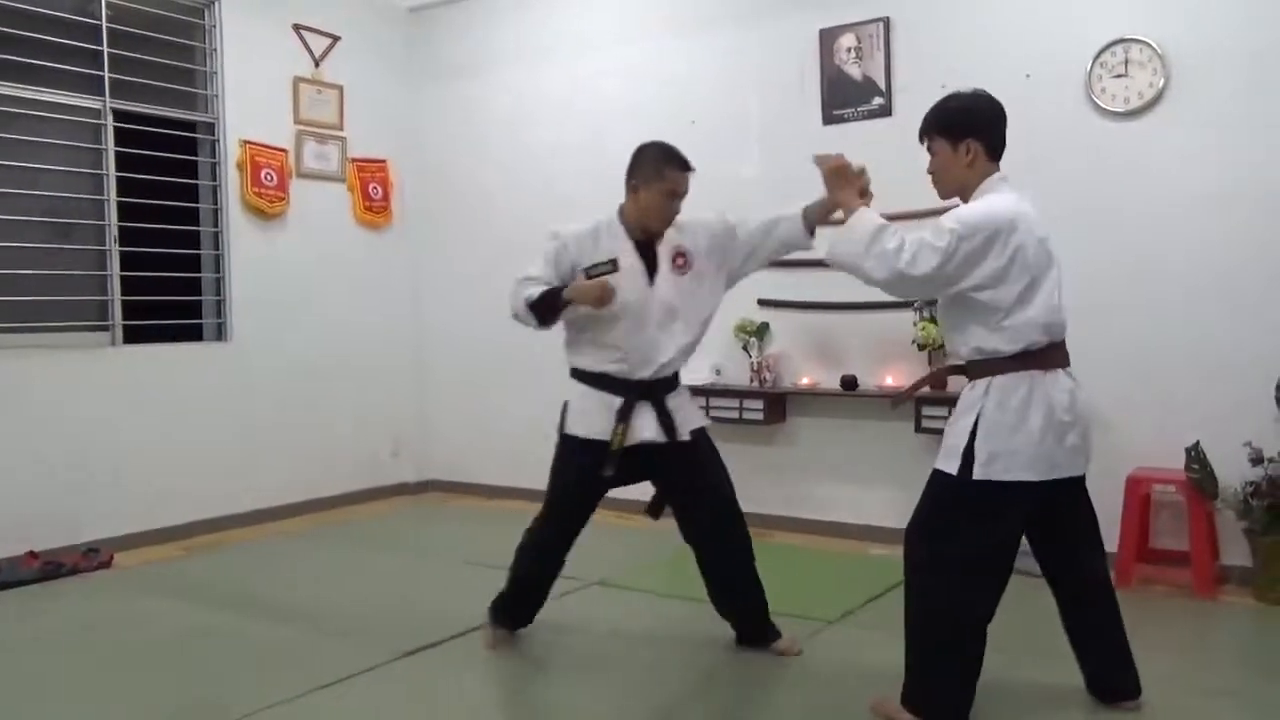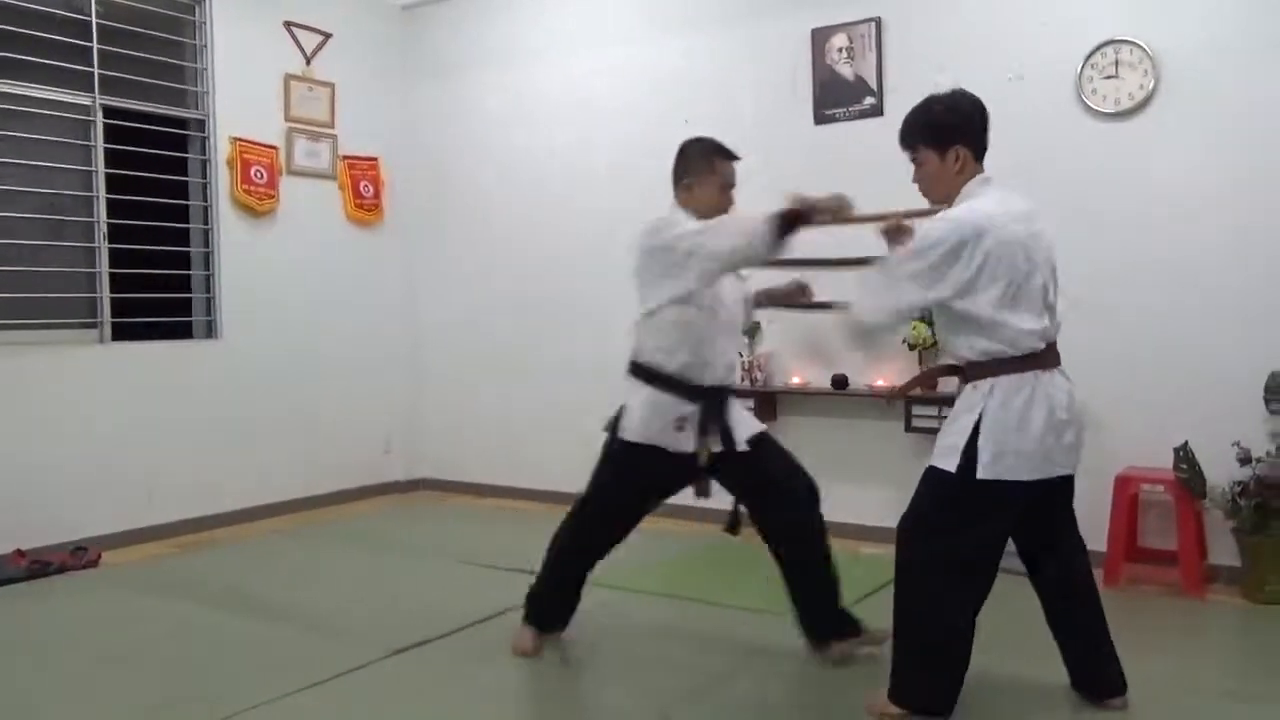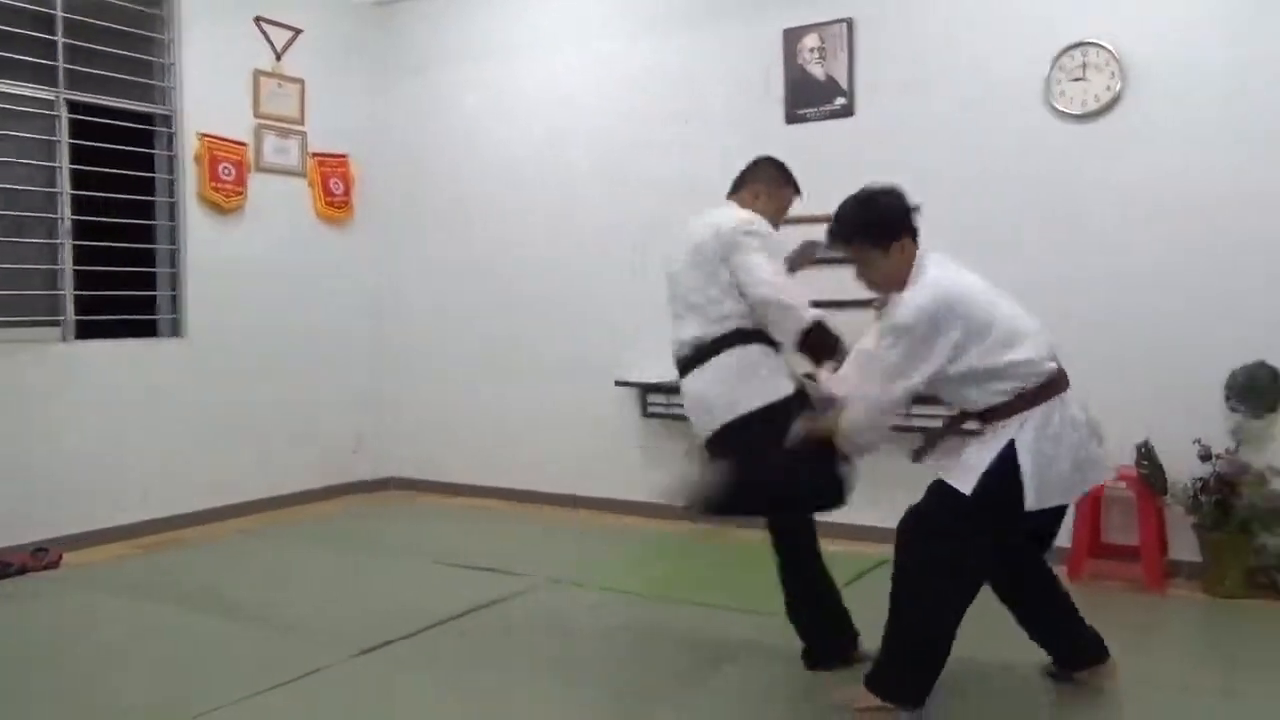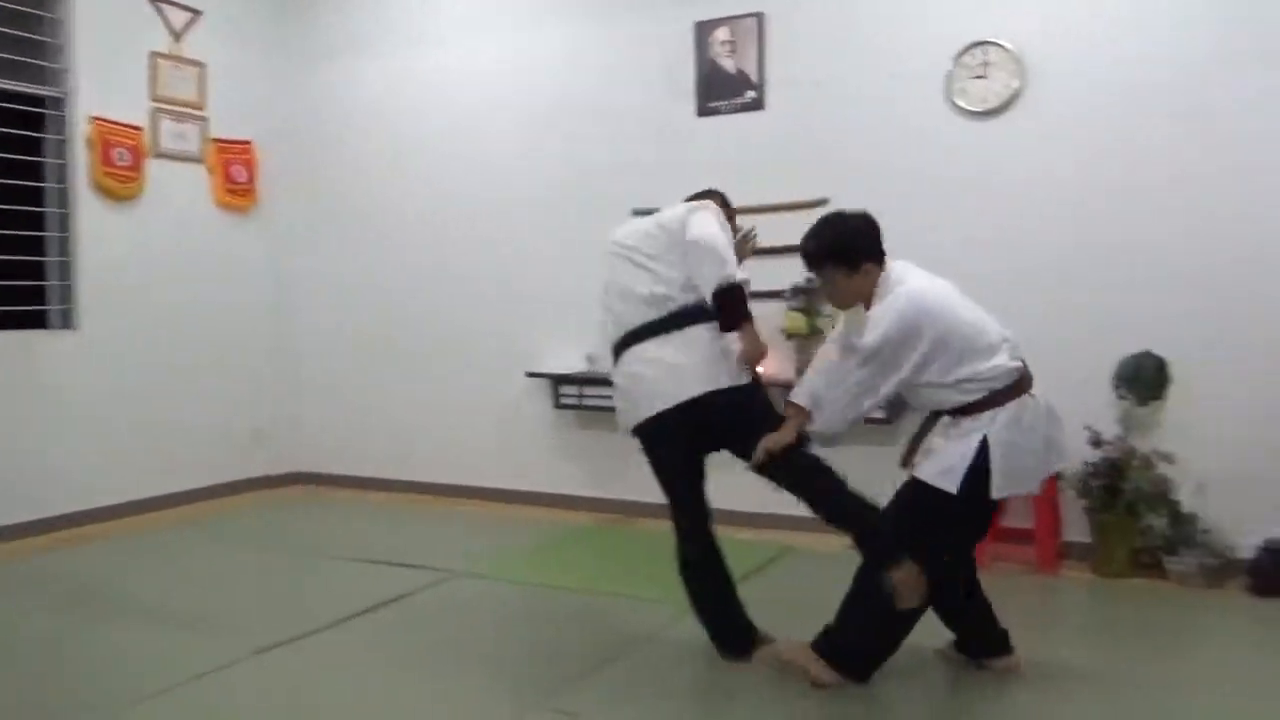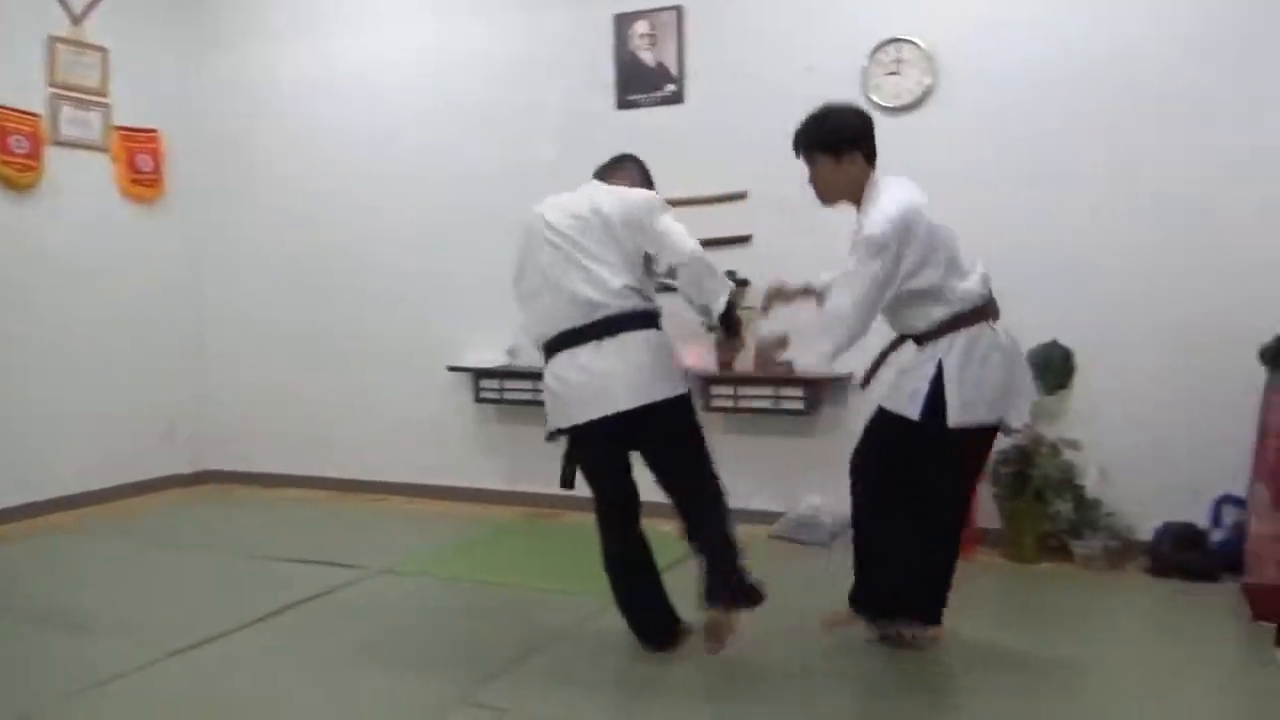
dt=0.2s
person 1, frame 1
left shoulder: (989, 221)
right shoulder: (1018, 212)
left elbow: (900, 271)
right elbow: (942, 265)
left wrist: (854, 209)
right wrist: (868, 217)
left hip: (1008, 410)
right hip: (1050, 400)
left knee: (943, 551)
right knee: (1072, 550)
person 1, frame 2
left shoulder: (956, 227)
right shoulder: (1015, 211)
left elbow: (878, 310)
left wrist: (871, 298)
right wrist: (912, 249)
left hip: (1003, 410)
right hip: (1046, 402)
left knee: (934, 544)
right knee: (1053, 546)
person 1, frame 3
left shoulder: (923, 306)
right shoulder: (927, 276)
left elbow: (883, 391)
right elbow: (877, 347)
left wrist: (840, 438)
right wrist: (830, 409)
left hip: (1027, 439)
right hip: (1044, 430)
left knee: (932, 547)
right knee: (996, 548)
left ankle: (894, 687)
right ankle: (1080, 653)
person 1, frame 4
left shoulder: (894, 320)
right shoulder: (897, 284)
left elbow: (846, 400)
right elbow: (840, 355)
left wrist: (788, 433)
right wrist: (795, 408)
left hip: (995, 431)
right hip: (994, 421)
left knee: (906, 538)
right knee: (938, 541)
left ankle: (839, 656)
right ankle: (985, 644)
person 1, frame 5
left shoulder: (887, 218)
right shoulder: (891, 201)
left elbow: (853, 312)
right elbow: (875, 287)
left wrist: (792, 356)
right wrist: (813, 293)
left hip: (962, 362)
right hip: (968, 357)
left knee: (882, 475)
right knee: (938, 492)
left ankle: (881, 606)
right ankle: (916, 611)
person 2, frame 1
left shoulder: (696, 239)
right shoulder: (578, 243)
left elbow: (768, 239)
right elbow: (523, 300)
left wrist: (822, 208)
right wrist: (565, 295)
left hip: (666, 407)
right hip: (597, 408)
left knee: (715, 515)
right knee: (560, 516)
left ankle: (754, 625)
right ankle: (511, 611)
person 2, frame 2
left shoulder: (711, 246)
right shoulder: (664, 234)
left elbow: (718, 308)
right elbow: (730, 244)
left wrist: (776, 296)
right wrist: (804, 211)
left hip: (716, 413)
right hip: (658, 412)
left knee: (793, 501)
right knee: (597, 520)
left ankle: (830, 627)
right ankle: (543, 615)
person 2, frame 3
left shoulder: (709, 233)
right shoulder: (745, 226)
right elbow: (775, 300)
left wrist: (789, 262)
right wrist: (835, 348)
left hip: (713, 386)
right hip: (743, 378)
left knee: (790, 516)
right knee: (810, 482)
left ankle: (832, 645)
person 2, frame 4
left shoulder: (626, 237)
right shoulder: (698, 217)
right elbow: (706, 248)
right wrist: (743, 320)
left hip: (640, 378)
right hip: (698, 364)
left knee: (689, 515)
right knee: (794, 466)
left ankle: (734, 635)
right ankle: (892, 557)
person 2, frame 5
left shoulder: (539, 218)
right shoulder: (638, 204)
left elbow: (532, 297)
right elbow: (689, 260)
right wrist: (729, 324)
left hip: (571, 375)
right hip: (634, 360)
left knee: (616, 509)
right knee: (693, 483)
left ankle: (657, 624)
right ankle: (724, 590)
